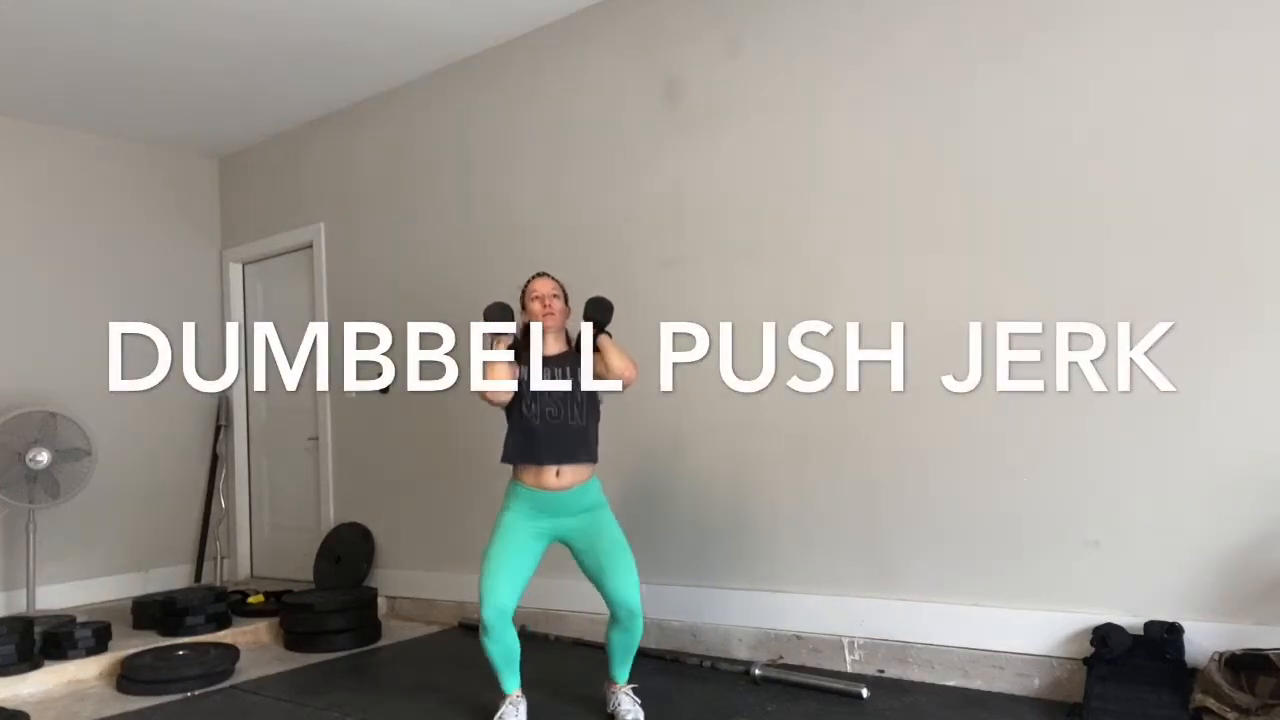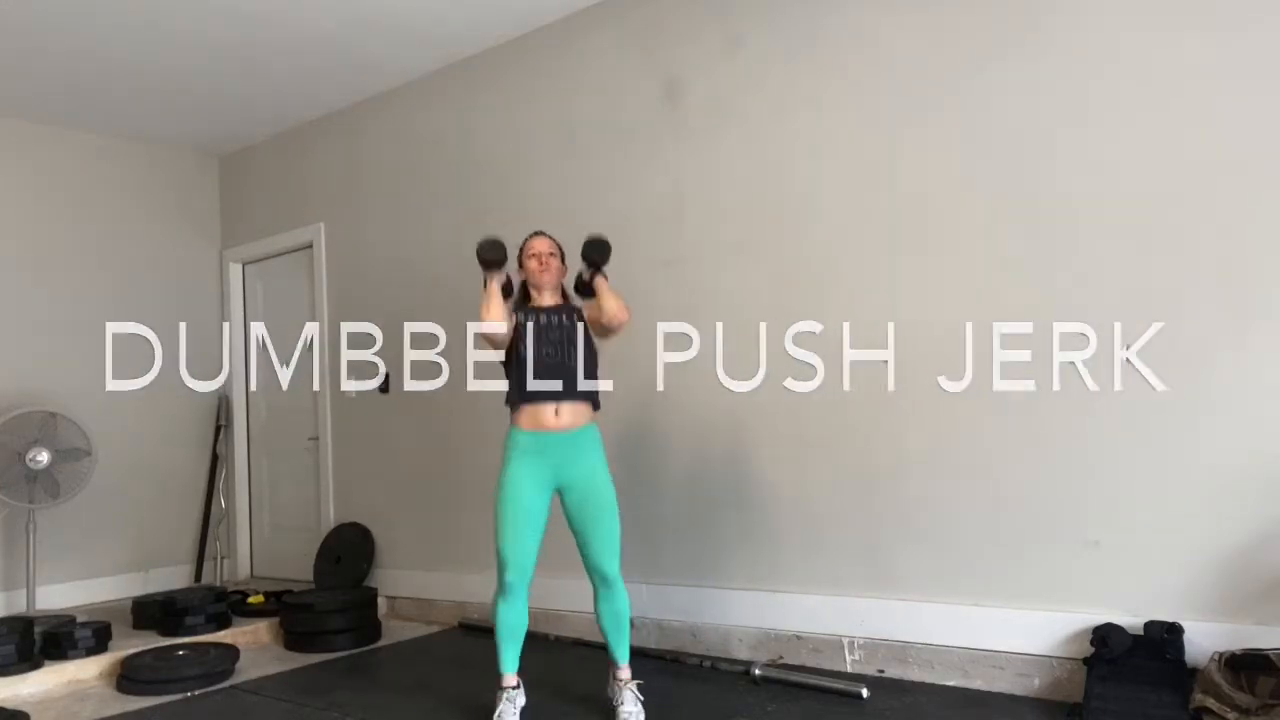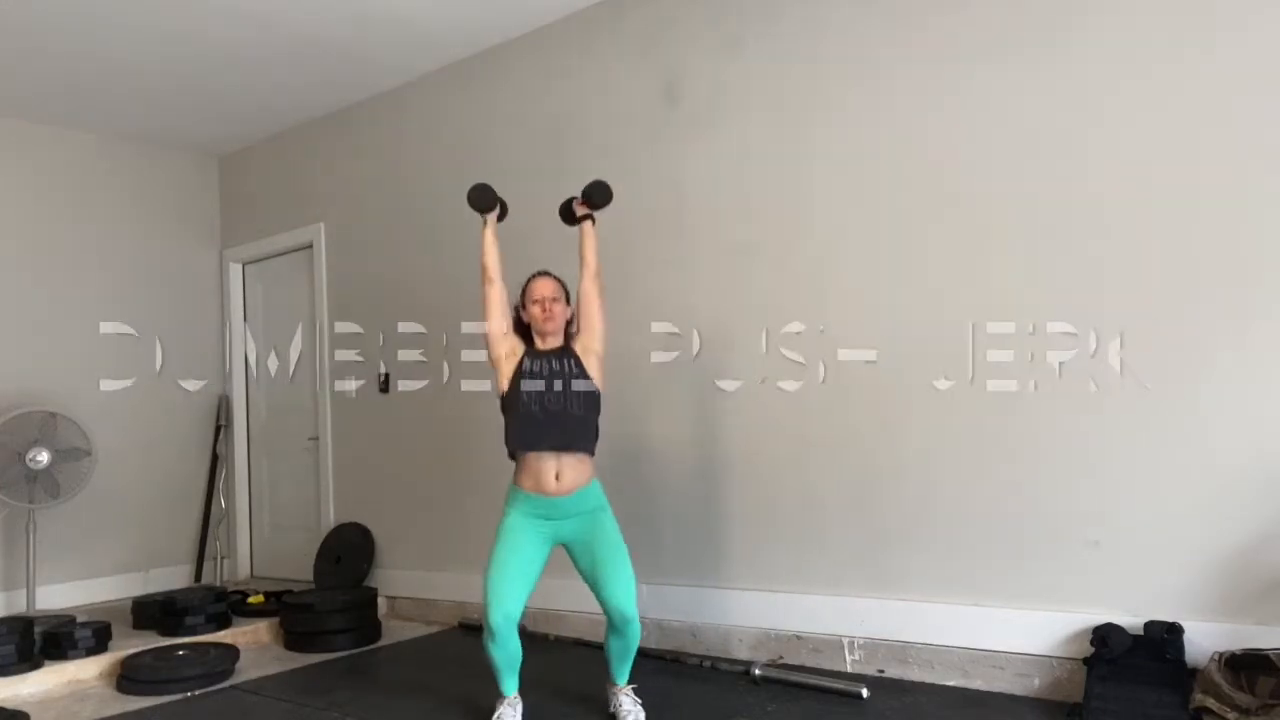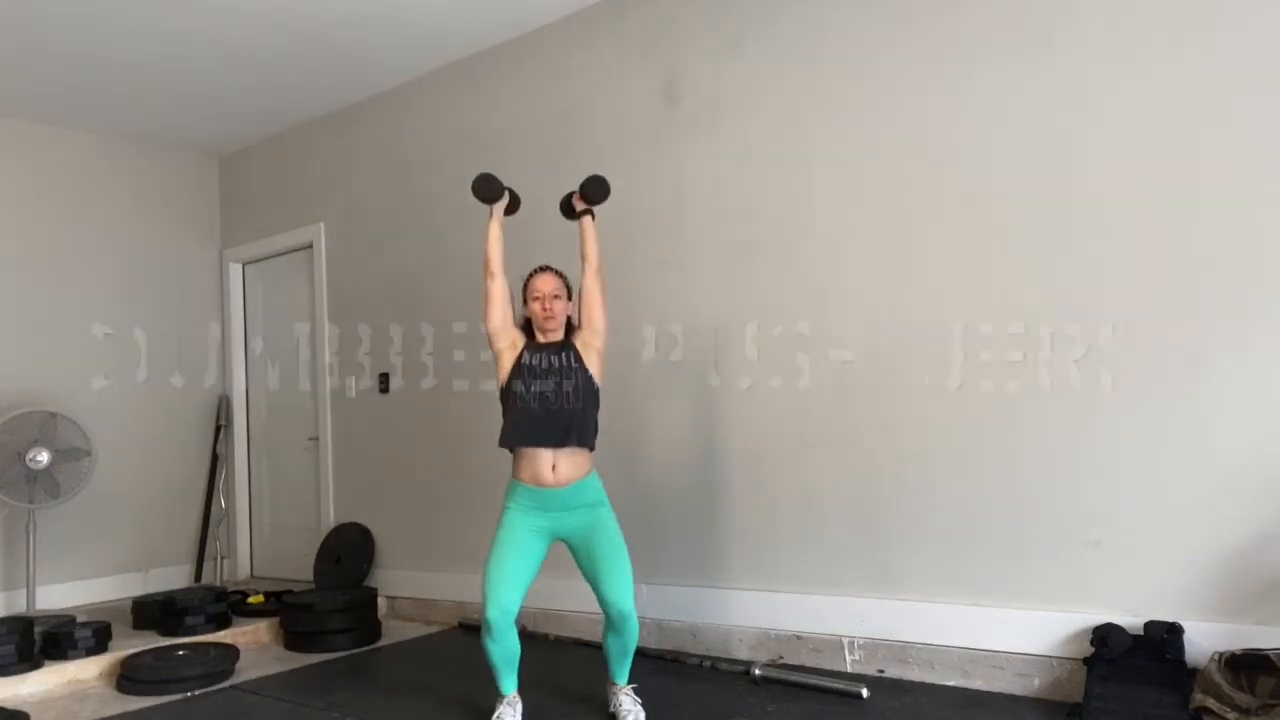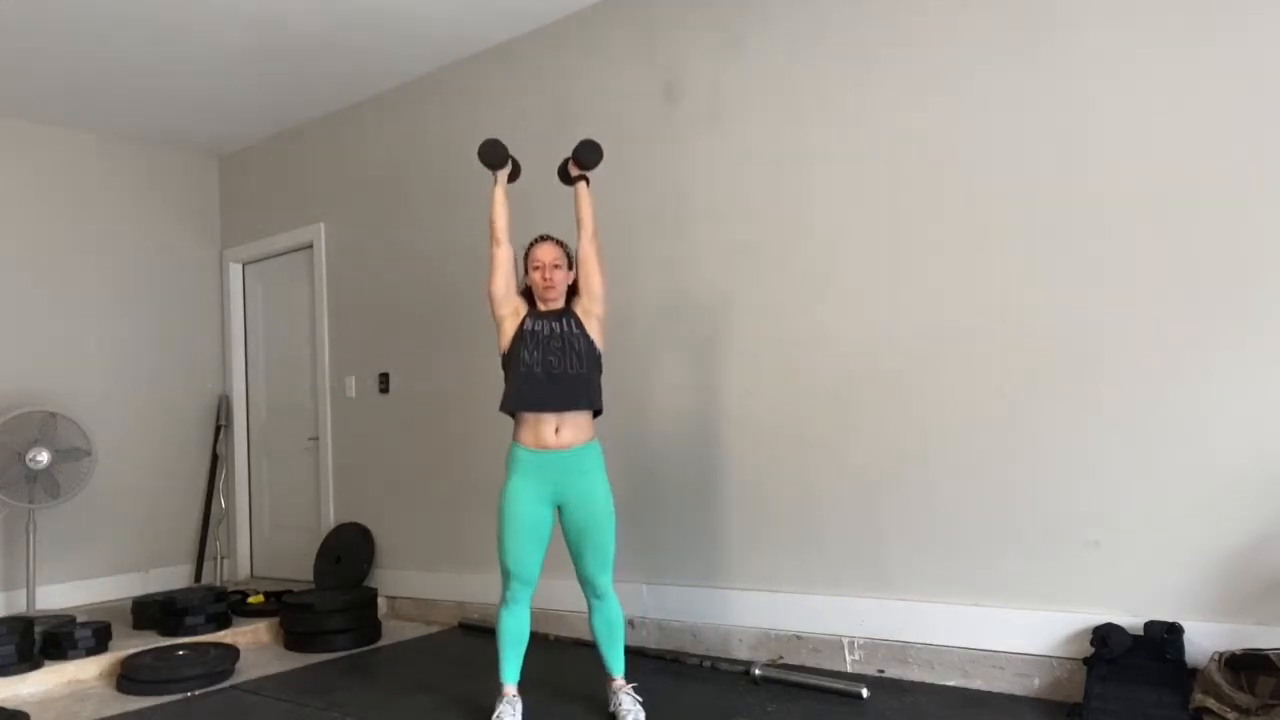
dt=0.3s
person 1, frame 1
left shoulder: (589, 361)
right shoulder: (515, 362)
left elbow: (626, 375)
right elbow: (495, 393)
left wrist: (600, 335)
right wrist: (502, 341)
left hip: (586, 505)
right hip: (526, 507)
left knee: (628, 603)
right knee: (493, 611)
person 1, frame 2
left shoulder: (583, 316)
right shoulder: (515, 321)
left elbow: (619, 318)
right elbow: (492, 325)
left wrist: (597, 282)
right wrist: (494, 284)
left hip: (583, 452)
right hip: (527, 454)
left knee: (606, 572)
right knee: (513, 578)
left ankle: (622, 678)
person 1, frame 3
left shoulder: (585, 352)
right shoulder: (510, 356)
left elbow: (590, 276)
right elbow: (492, 280)
left wrist: (586, 220)
right wrist: (490, 221)
left hip: (586, 508)
right hip: (527, 513)
left knee: (624, 612)
right knee: (499, 618)
person 1, frame 4
left shoulder: (586, 348)
right shoulder: (512, 350)
left elbow: (594, 273)
right elbow: (495, 276)
left wrist: (586, 215)
right wrist: (496, 215)
left hip: (585, 502)
right hip: (526, 505)
left knee: (621, 607)
right knee: (497, 612)
person 1, frame 5
left shoulder: (586, 316)
right shoulder: (514, 318)
left elbow: (588, 238)
right elbow: (500, 244)
left wrist: (580, 182)
right wrist: (500, 183)
left hip: (583, 467)
right hip: (528, 469)
left knee: (599, 585)
right knee: (516, 588)
